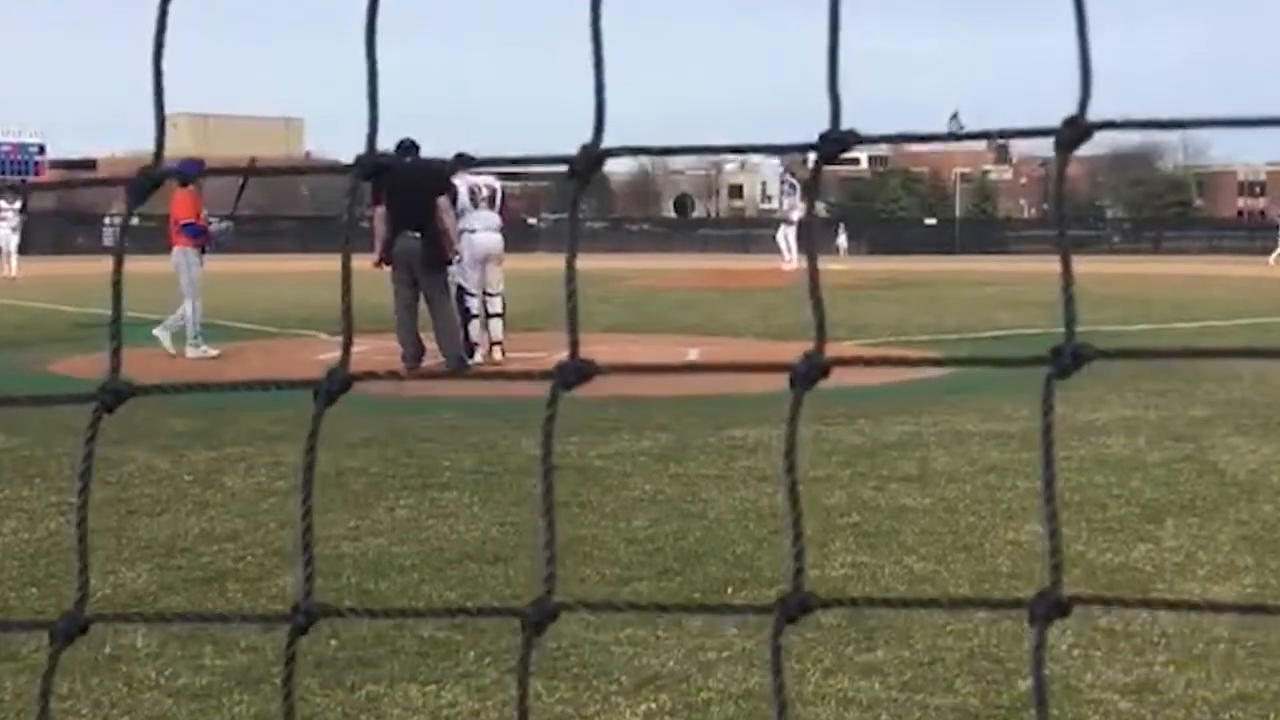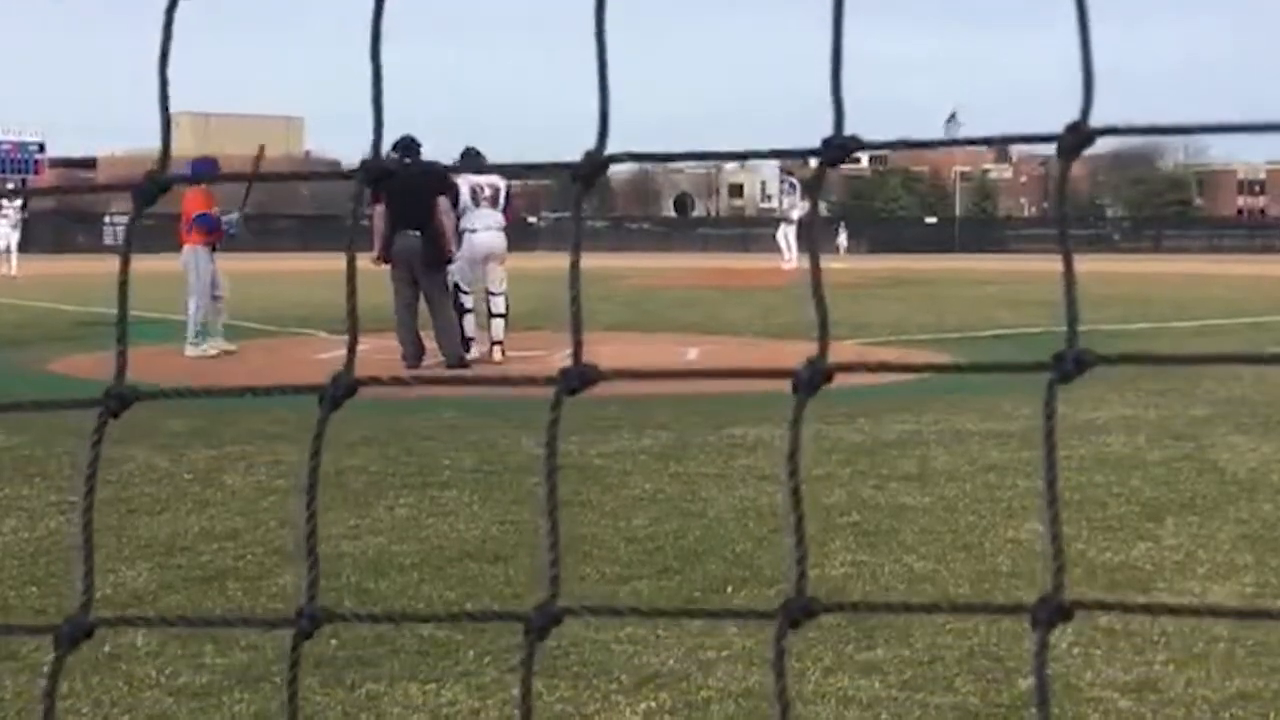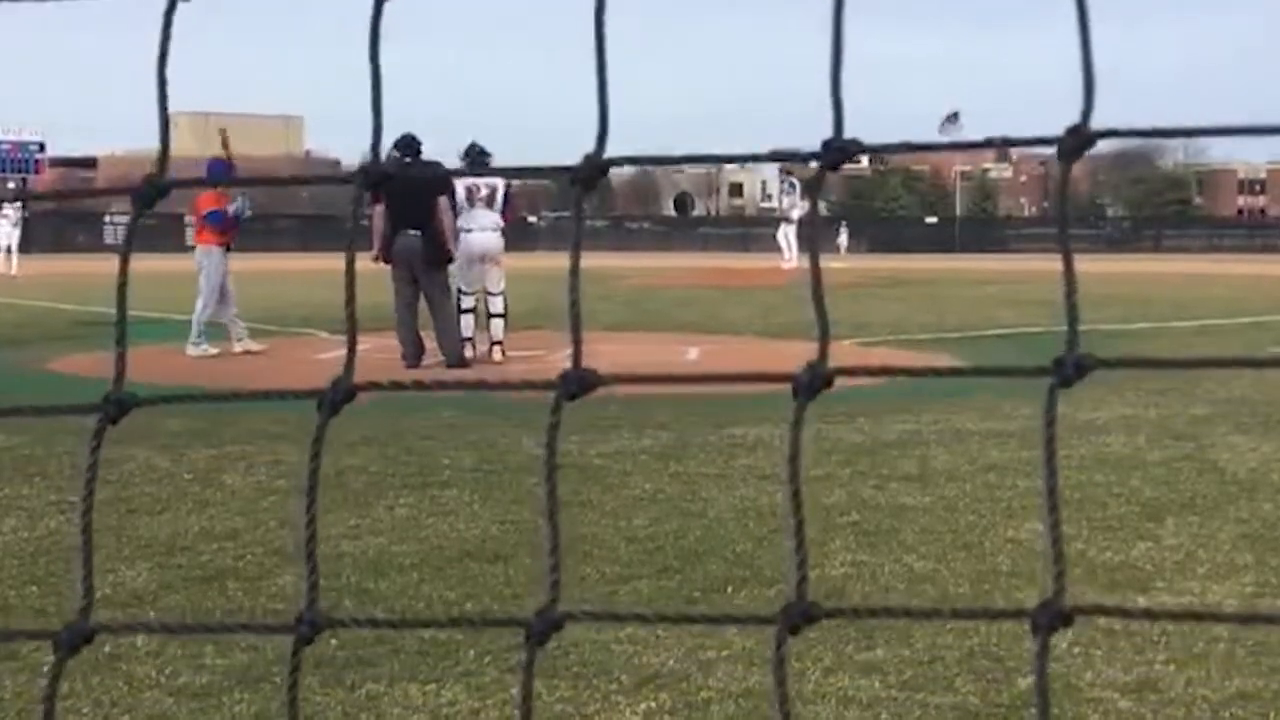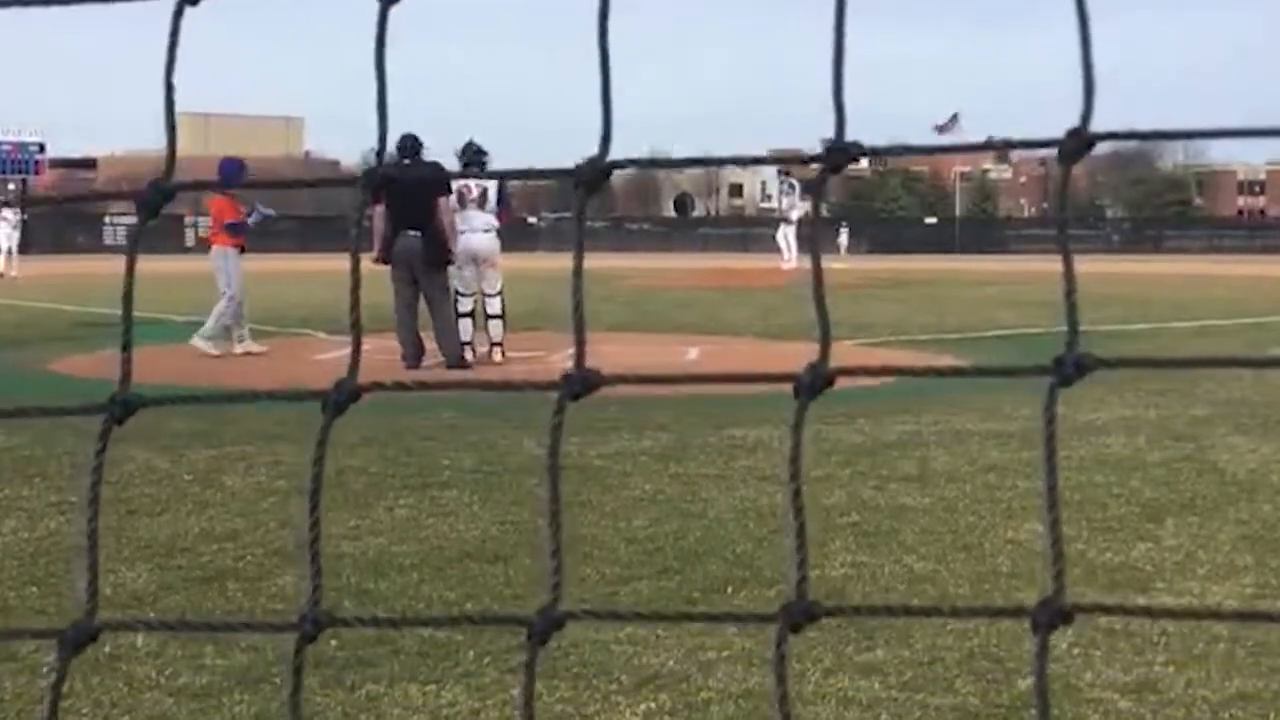
dt=0.2s
person 1, frame 1
left shoulder: (384, 175)
right shoulder: (435, 170)
left elbow: (380, 215)
right elbow: (444, 208)
left wrist: (378, 250)
right wrist: (454, 243)
left hip: (398, 244)
right hip: (427, 244)
left knee: (404, 304)
right knee: (441, 303)
left ankle: (411, 357)
right ankle: (454, 357)
person 1, frame 2
left shoulder: (385, 174)
right shoulder: (435, 171)
left elbow: (379, 213)
right elbow: (444, 209)
left wrist: (377, 247)
right wrist: (452, 244)
left hip: (398, 243)
right hip: (427, 243)
left knee: (404, 304)
right knee: (440, 302)
left ankle: (412, 356)
right ankle: (454, 355)
person 1, frame 3
right shoulder: (435, 170)
left elbow: (379, 213)
right elbow: (444, 209)
left wrist: (377, 246)
right wrist: (451, 243)
left hip: (398, 243)
right hip: (427, 243)
left knee: (405, 303)
right knee: (441, 302)
left ankle: (411, 355)
right ankle: (454, 355)
person 1, frame 4
left shoulder: (384, 175)
right shoulder: (435, 171)
left elbow: (379, 213)
right elbow: (444, 209)
left wrist: (377, 248)
right wrist: (451, 243)
left hip: (398, 244)
right hip: (427, 243)
left knee: (404, 304)
right knee: (440, 302)
left ankle: (411, 356)
right ankle: (453, 356)
person 2, frame 1
left shoulder: (456, 183)
right shoulder: (494, 182)
right elbow: (502, 214)
left hip: (471, 239)
right hip: (495, 238)
left knee: (467, 294)
right knee: (494, 294)
left ankle: (473, 350)
right ankle: (496, 347)
person 2, frame 2
left shoulder: (459, 182)
right shoulder: (500, 181)
right elbow: (506, 214)
left hip: (472, 238)
right hip: (497, 238)
left knee: (462, 290)
right knee: (497, 293)
left ankle: (470, 344)
right ankle: (497, 347)
person 2, frame 3
left shoulder: (458, 182)
right shoulder: (500, 181)
right elbow: (507, 215)
left hip: (468, 238)
right hip: (494, 238)
left knee: (466, 293)
right knee: (495, 293)
left ankle: (467, 346)
right ankle: (497, 347)
person 2, frame 4
left shoulder: (452, 183)
right shoulder: (494, 182)
right elbow: (502, 215)
left hip: (462, 240)
right hip: (487, 238)
left knee: (464, 296)
right knee: (493, 294)
left ankle: (466, 349)
right ankle: (496, 349)
person 3, frame 1
left shoulder: (192, 196)
right shoulder: (184, 198)
right elbow: (189, 229)
left wrist: (211, 231)
right wrist: (212, 230)
left hip: (193, 253)
right hip: (186, 253)
left knee: (192, 300)
right knee: (194, 301)
left ankle: (166, 330)
right ankle: (194, 346)
person 3, frame 2
left shoulder: (207, 195)
right shoulder: (194, 196)
left elbow: (213, 225)
right elbow: (204, 223)
left wrist: (228, 225)
right wrist: (226, 219)
left hip: (207, 251)
right hip: (196, 251)
left knee: (218, 294)
right knee: (199, 298)
left ankle: (215, 338)
right ankle: (194, 344)
person 3, frame 3
left shoulder: (223, 197)
right shoulder: (208, 196)
left elbow: (231, 221)
right elbow: (217, 220)
left wrist: (243, 211)
right wrist: (235, 207)
left hip: (220, 252)
right hip: (210, 251)
left knee: (228, 297)
right knee: (208, 298)
left ankle: (240, 340)
right ankle: (196, 343)
person 3, frame 4
left shoulder: (231, 198)
right shoulder: (225, 200)
left elbow: (246, 214)
right elbow: (235, 229)
left wrist: (260, 213)
right wrist: (252, 220)
left hip: (229, 252)
right hip: (225, 251)
left knee: (237, 297)
right knee: (230, 297)
left ankle: (242, 341)
right ankle: (204, 336)
